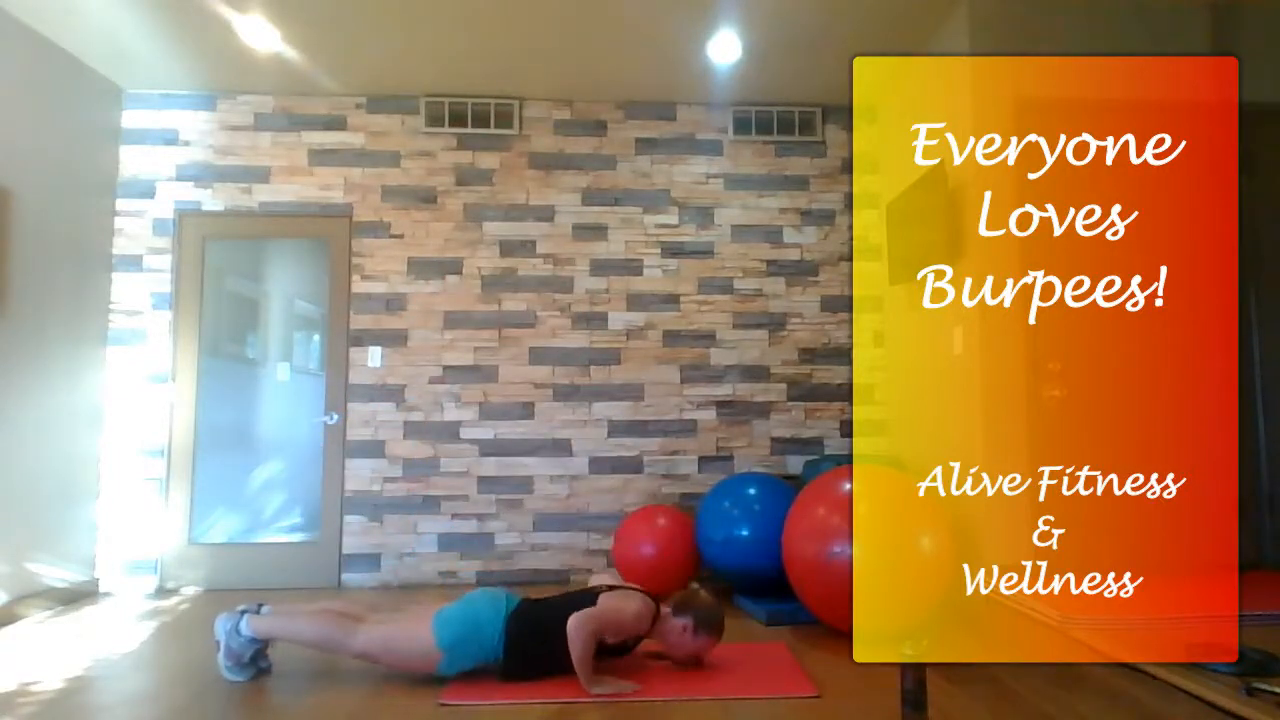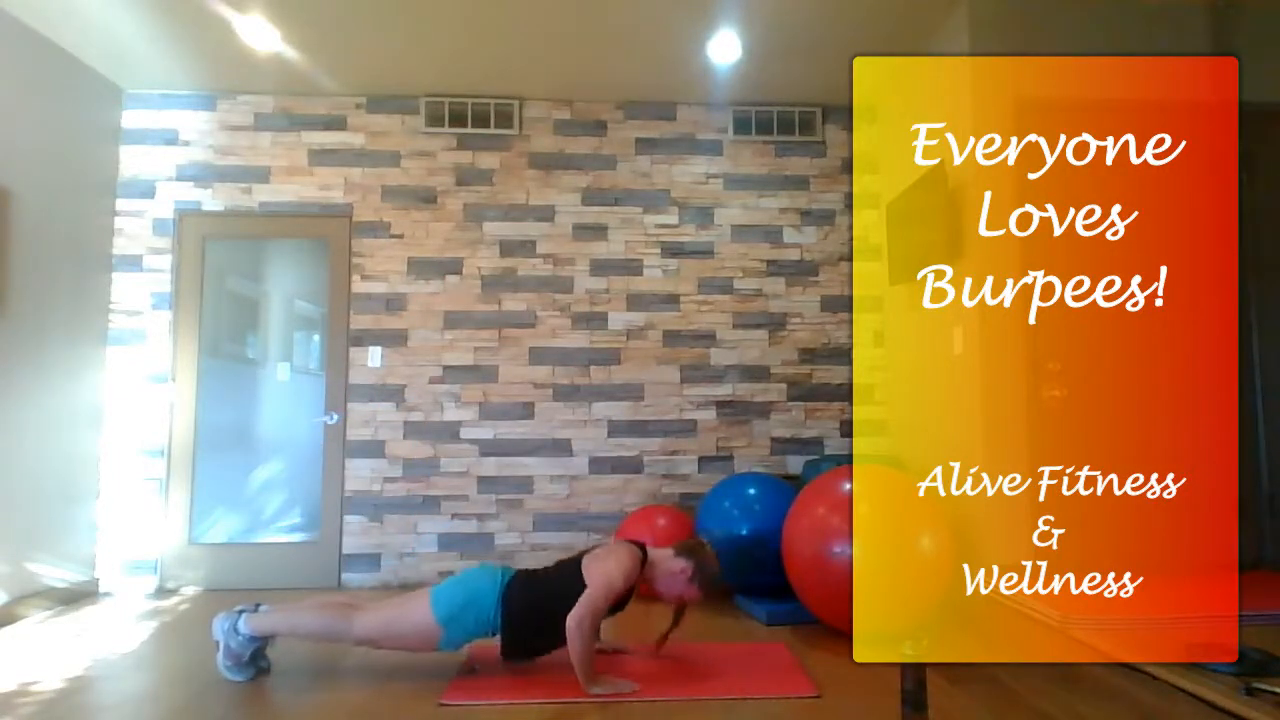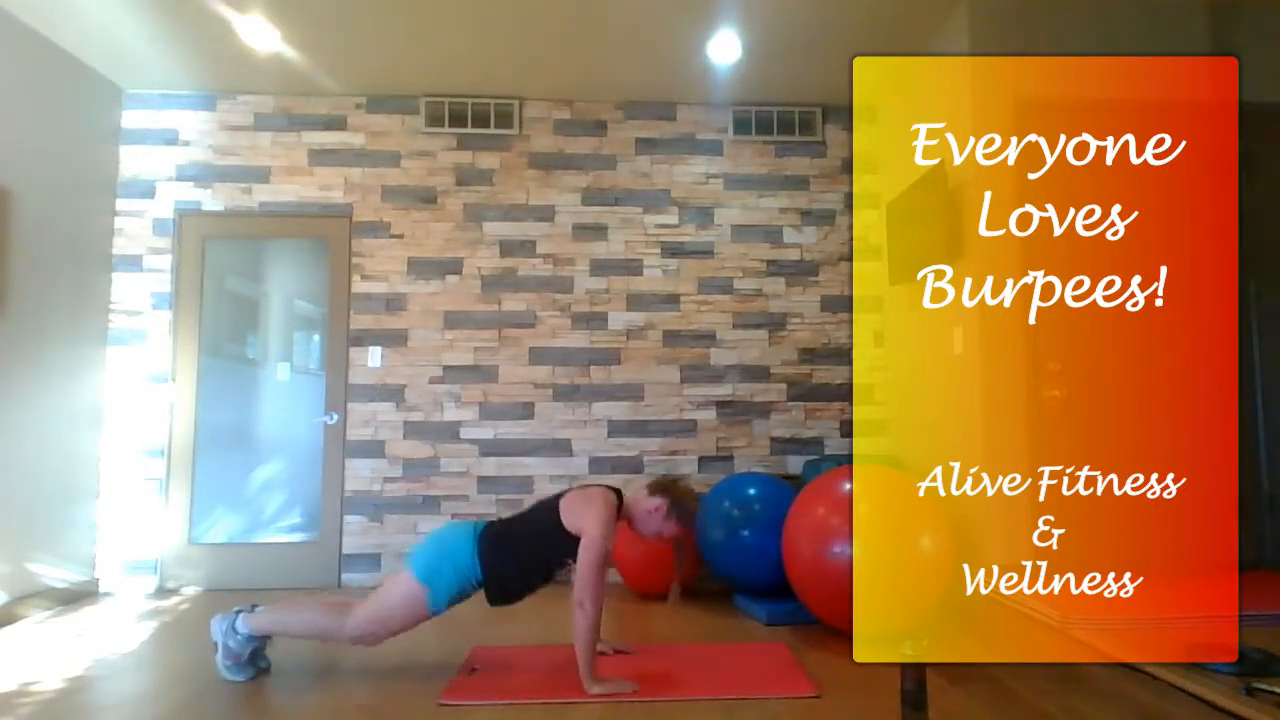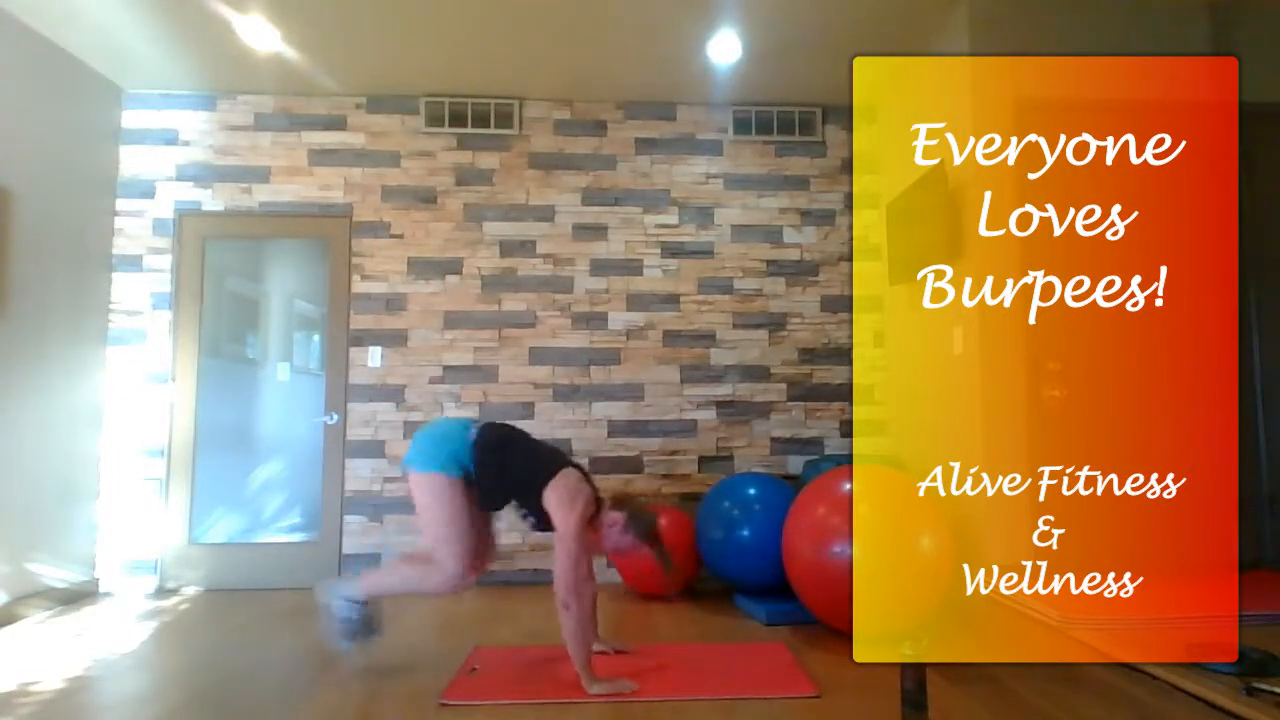
dt=0.5s
person 1, frame 1
left shoulder: (633, 597)
right shoulder: (639, 615)
right elbow: (578, 624)
left wrist: (627, 649)
right wrist: (592, 681)
left hip: (500, 611)
right hip: (491, 631)
left knee: (374, 623)
right knee: (360, 641)
left ankle: (258, 616)
right ankle: (247, 627)
person 1, frame 2
left shoulder: (629, 555)
right shoulder: (626, 565)
right elbow: (577, 622)
left wrist: (595, 643)
right wrist: (590, 681)
left hip: (495, 589)
right hip: (487, 601)
left knee: (369, 612)
right knee: (360, 627)
left ankle: (256, 618)
right ankle: (244, 627)
person 1, frame 3
left shoulder: (606, 503)
right shoulder: (603, 513)
left elbow: (590, 585)
right elbow: (583, 598)
left wrist: (593, 641)
right wrist: (590, 680)
left hip: (474, 550)
right hip: (465, 557)
left knee: (362, 613)
right knee: (356, 627)
left ankle: (252, 621)
right ankle: (242, 627)
person 1, frame 4
left shoulder: (585, 504)
right shoulder: (578, 510)
left elbow: (583, 578)
right elbow: (567, 599)
left wrist: (594, 638)
right wrist: (588, 679)
left hip: (460, 449)
right hip: (447, 450)
left knee: (477, 556)
right knee: (458, 573)
left ankle: (366, 594)
right ankle: (351, 595)
